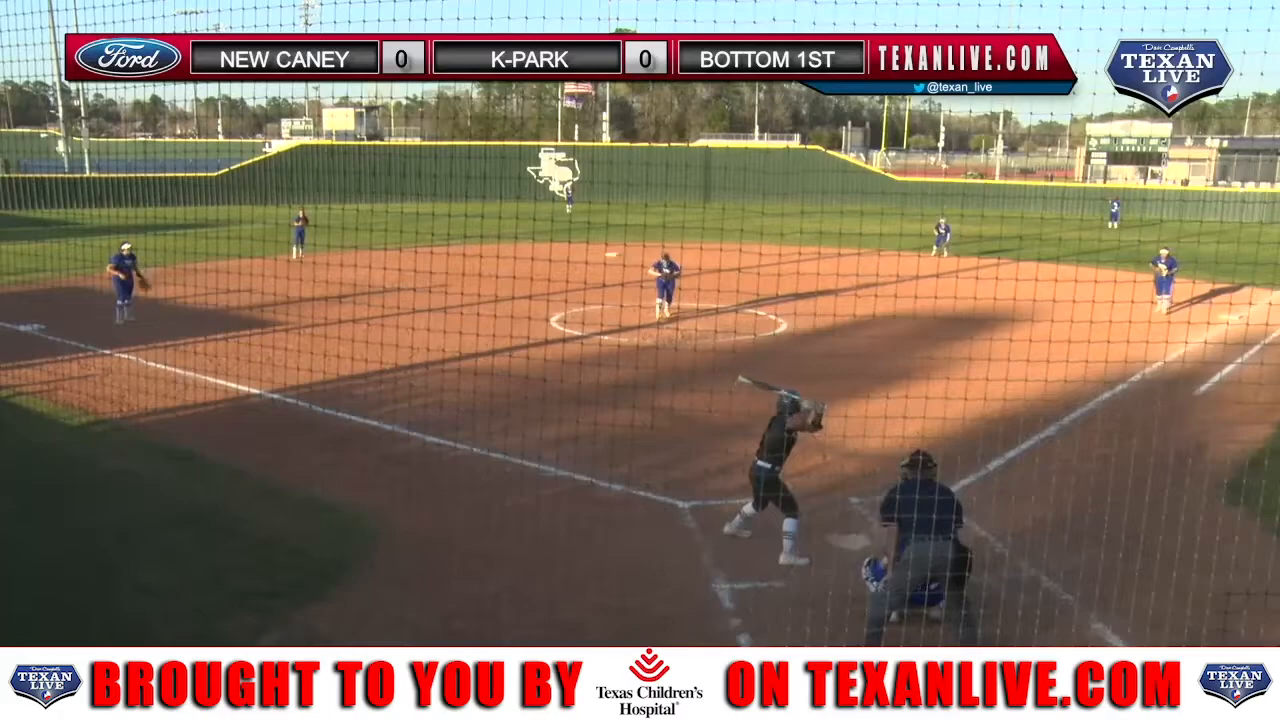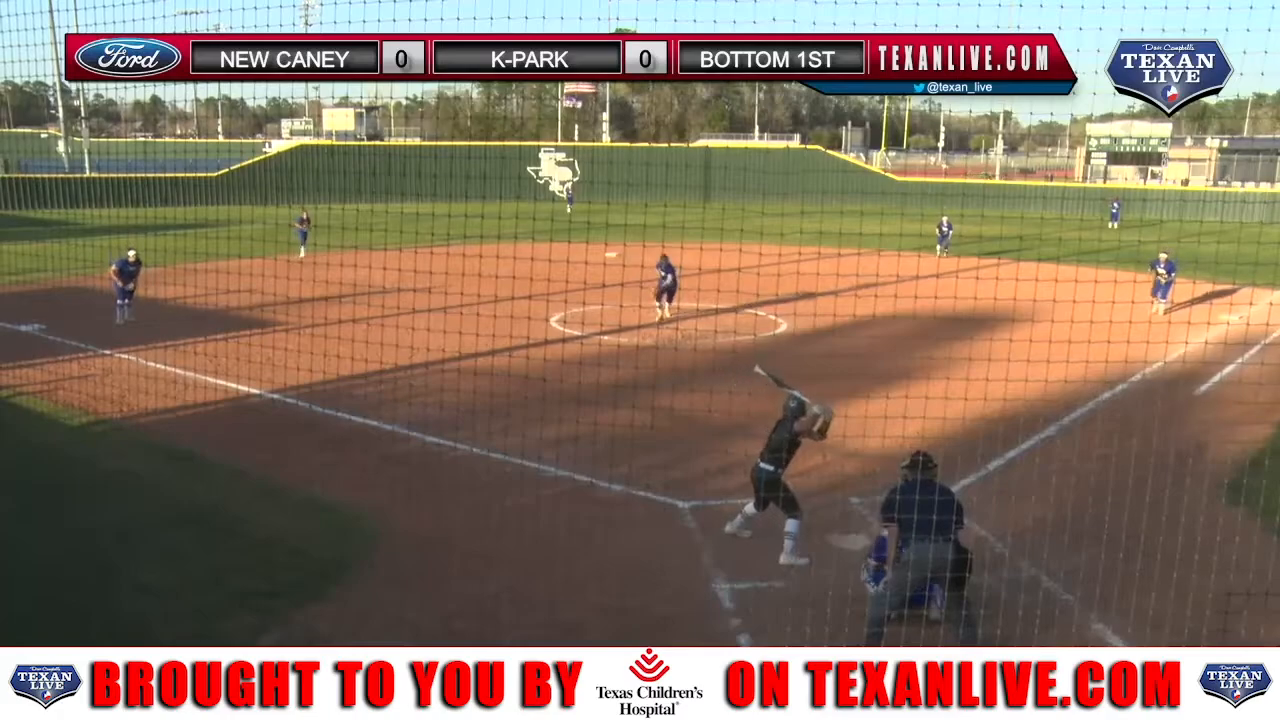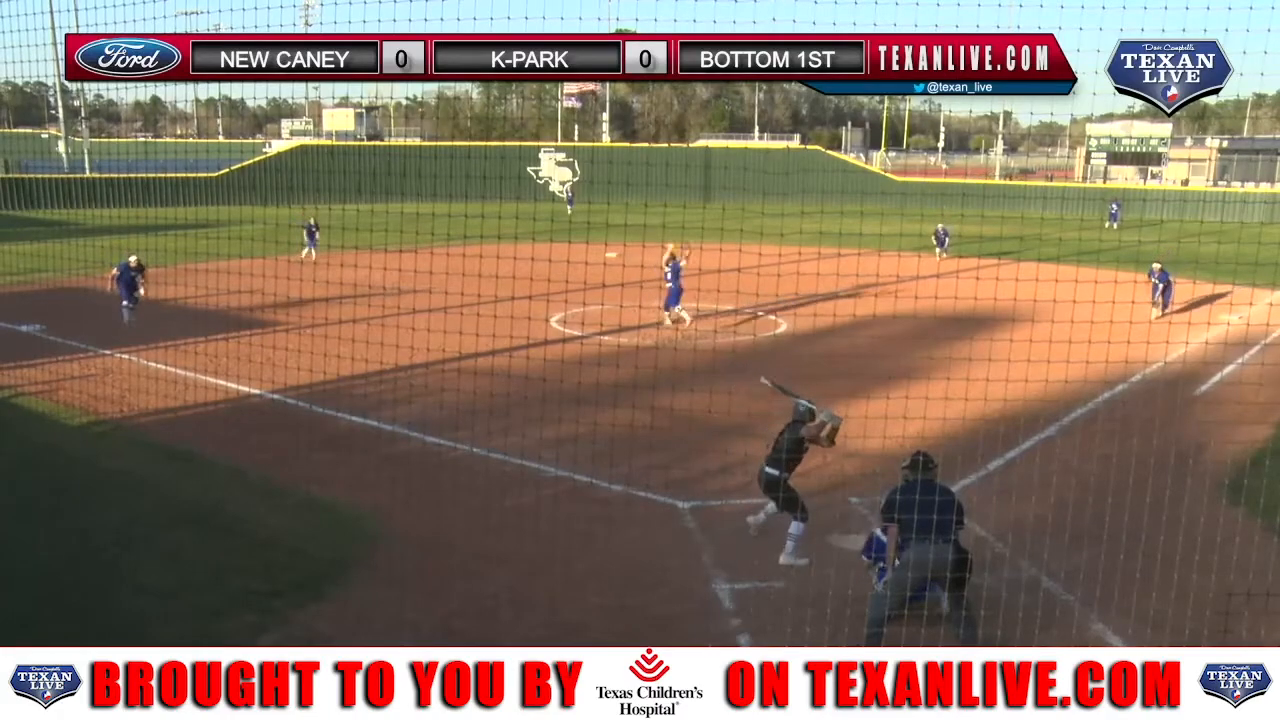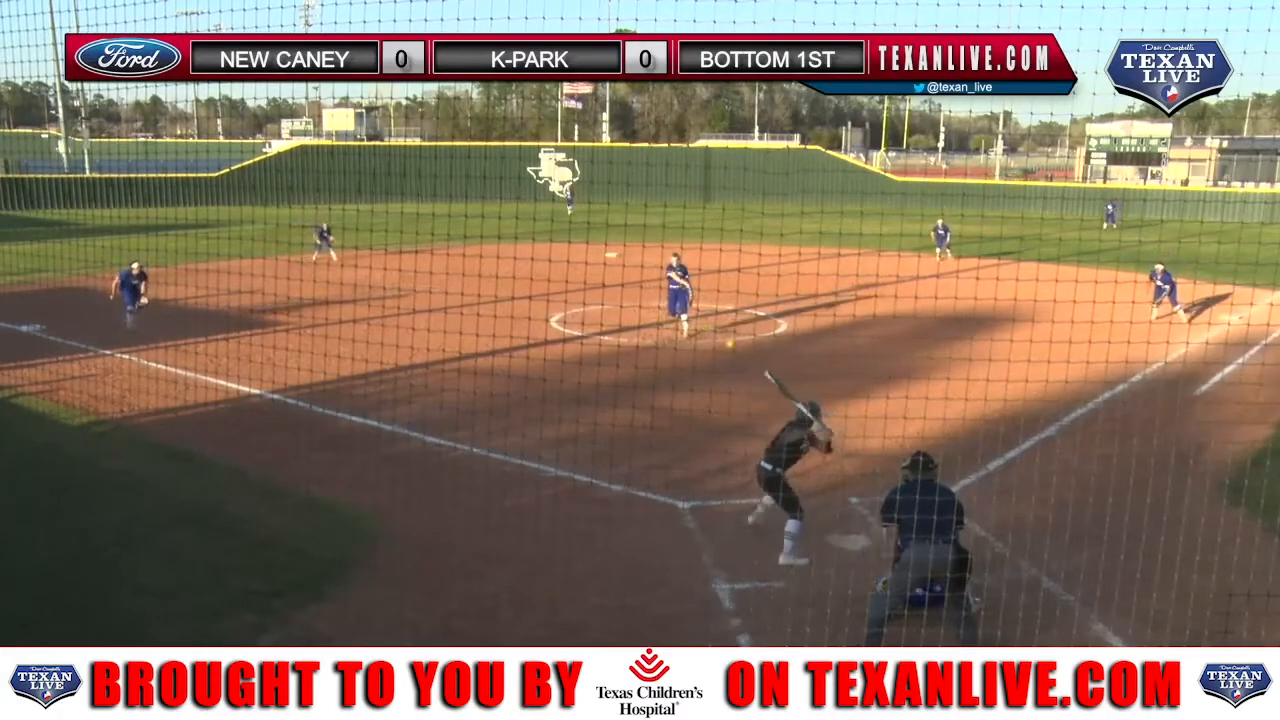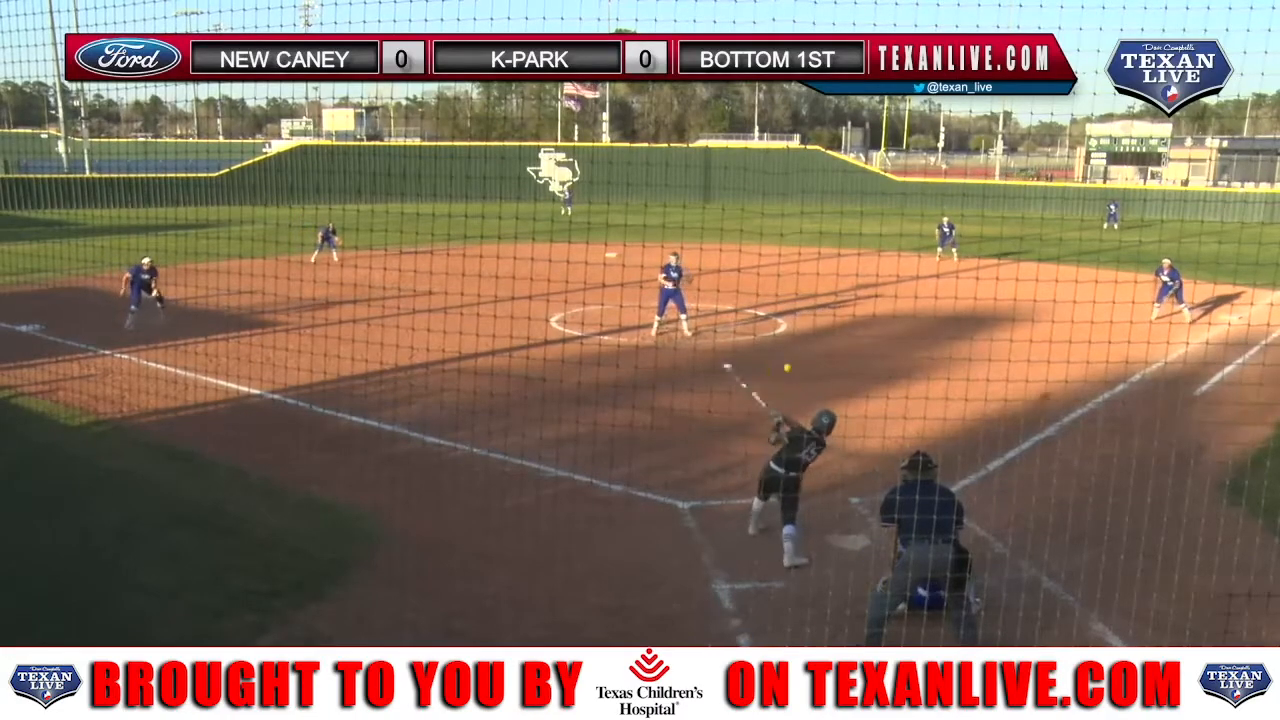
dt=0.4s
person 1, frame 1
left shoulder: (896, 493)
right shoulder: (948, 494)
left elbow: (893, 536)
right elbow: (955, 531)
left wrist: (891, 570)
left hip: (916, 552)
right hip: (949, 552)
left knee: (881, 602)
right knee: (958, 605)
person 1, frame 2
left shoulder: (897, 494)
right shoulder: (948, 495)
left elbow: (893, 537)
right elbow: (955, 533)
left wrist: (890, 572)
left hip: (916, 553)
right hip: (949, 554)
left knee: (882, 601)
right knee: (959, 605)
person 1, frame 3
left shoulder: (897, 495)
right shoulder: (949, 495)
left elbow: (892, 537)
right elbow: (956, 533)
left wrist: (890, 571)
left hip: (916, 555)
right hip: (949, 555)
left knee: (882, 601)
right knee: (959, 605)
person 1, frame 4
left shoulder: (897, 495)
right shoulder: (949, 495)
left elbow: (891, 537)
right elbow: (955, 534)
left wrist: (889, 571)
left hip: (915, 555)
right hip: (949, 555)
left knee: (882, 600)
right knee: (959, 602)
person 1, frame 5
left shoulder: (895, 495)
right shoulder: (949, 496)
left wrist: (889, 572)
left hip: (915, 555)
right hip: (949, 555)
left knee: (882, 599)
right knee: (960, 602)
person 2, frame 1
left shoulder: (788, 422)
right shoulder: (781, 422)
left elbow: (813, 427)
right elbow: (800, 421)
left wrist: (817, 412)
right wrist: (807, 408)
left hip: (758, 471)
right hip: (767, 475)
left knee: (759, 503)
right knee: (791, 510)
left ankle: (733, 526)
right ankle: (788, 555)
person 2, frame 2
left shoulder: (794, 426)
right shoulder: (787, 426)
left elbow: (818, 436)
right elbow: (807, 425)
left wrist: (826, 419)
right wrist: (816, 412)
left hip: (760, 472)
right hip: (769, 476)
left knee: (761, 503)
right knee: (794, 512)
left ankle: (735, 526)
right ankle: (788, 555)
person 2, frame 3
left shoulder: (801, 431)
right shoulder: (795, 429)
left elbow: (826, 442)
right elbow: (813, 431)
left wrist: (834, 426)
right wrist: (824, 420)
left hip: (767, 475)
right hip: (773, 480)
left knee: (782, 502)
right knee: (800, 515)
left ankle: (756, 521)
right ankle: (788, 555)
person 2, frame 4
left shoulder: (806, 434)
right shoulder: (795, 429)
left elbow: (825, 448)
right elbow: (789, 437)
left wrist: (827, 438)
right wrist: (813, 429)
left hip: (767, 471)
right hip: (771, 474)
left knee: (786, 492)
right knee: (795, 513)
left ankle: (756, 514)
right ankle: (787, 555)
person 2, frame 5
left shoulder: (798, 433)
right shoulder: (821, 443)
left elbow: (774, 440)
left wrist: (778, 422)
right wrist: (783, 418)
left hip: (772, 473)
right hip: (791, 480)
left knee: (762, 495)
right knee: (789, 518)
left ankle: (754, 525)
right ankle: (790, 556)
